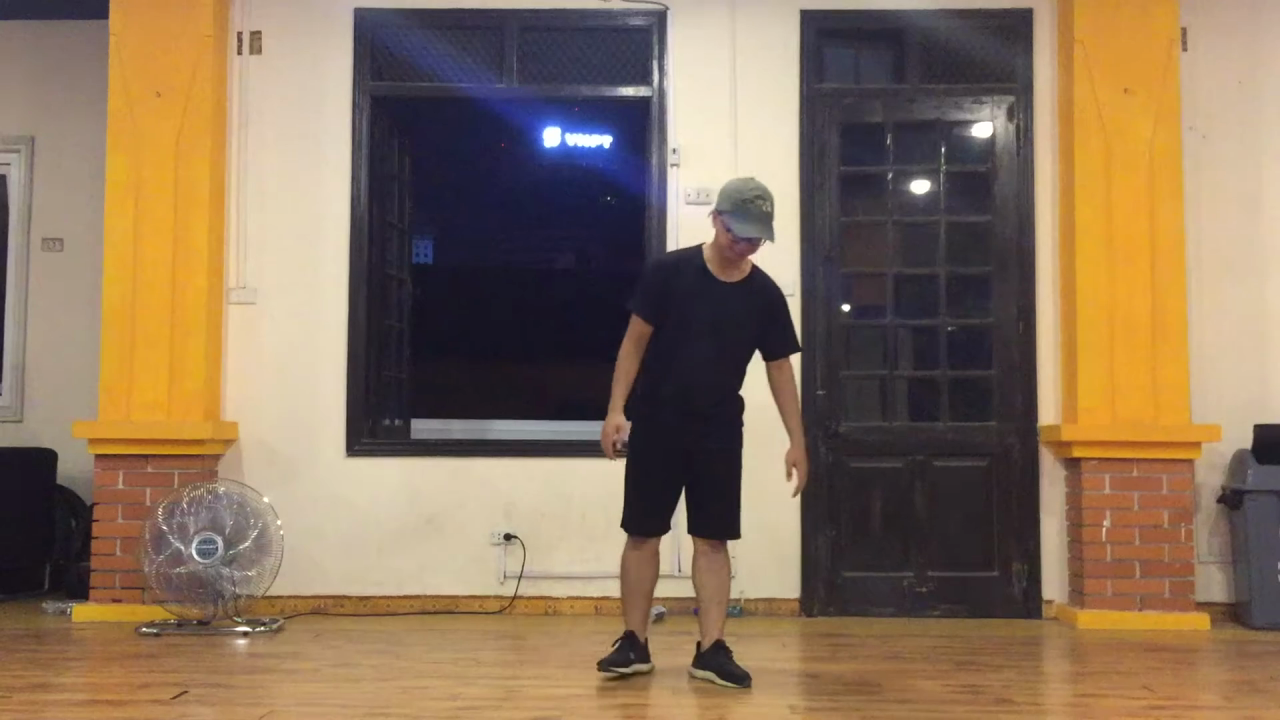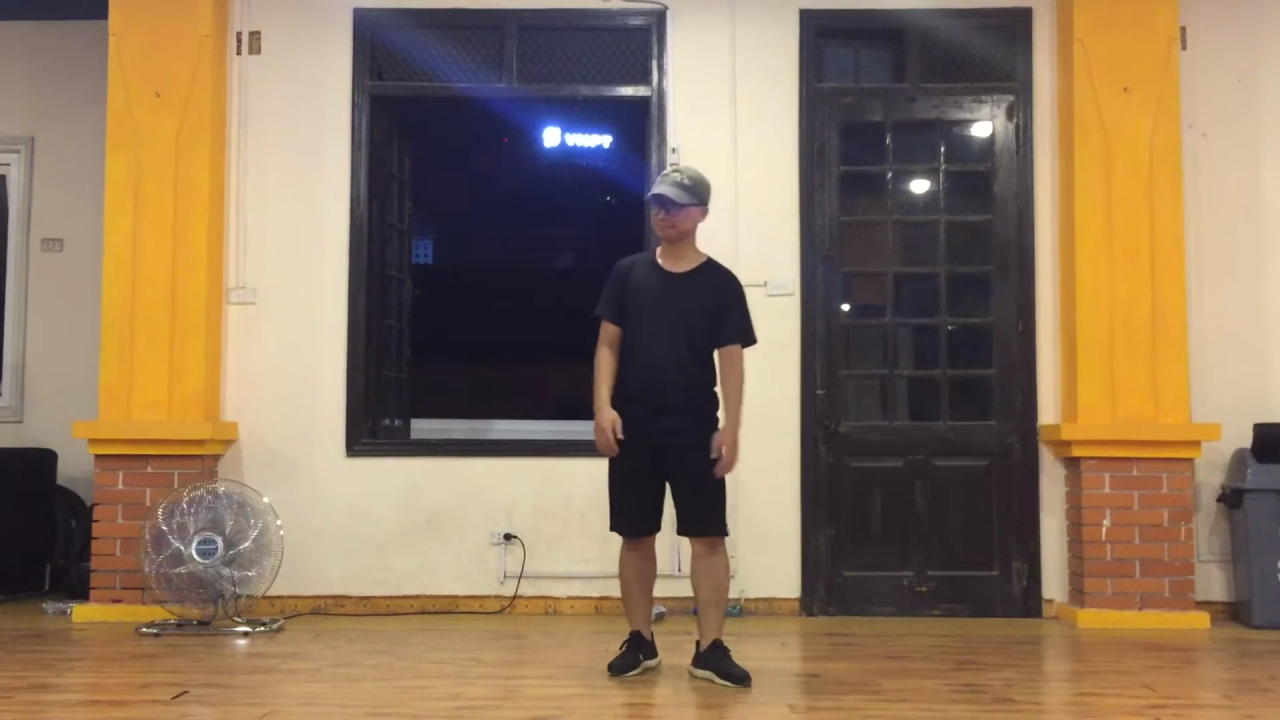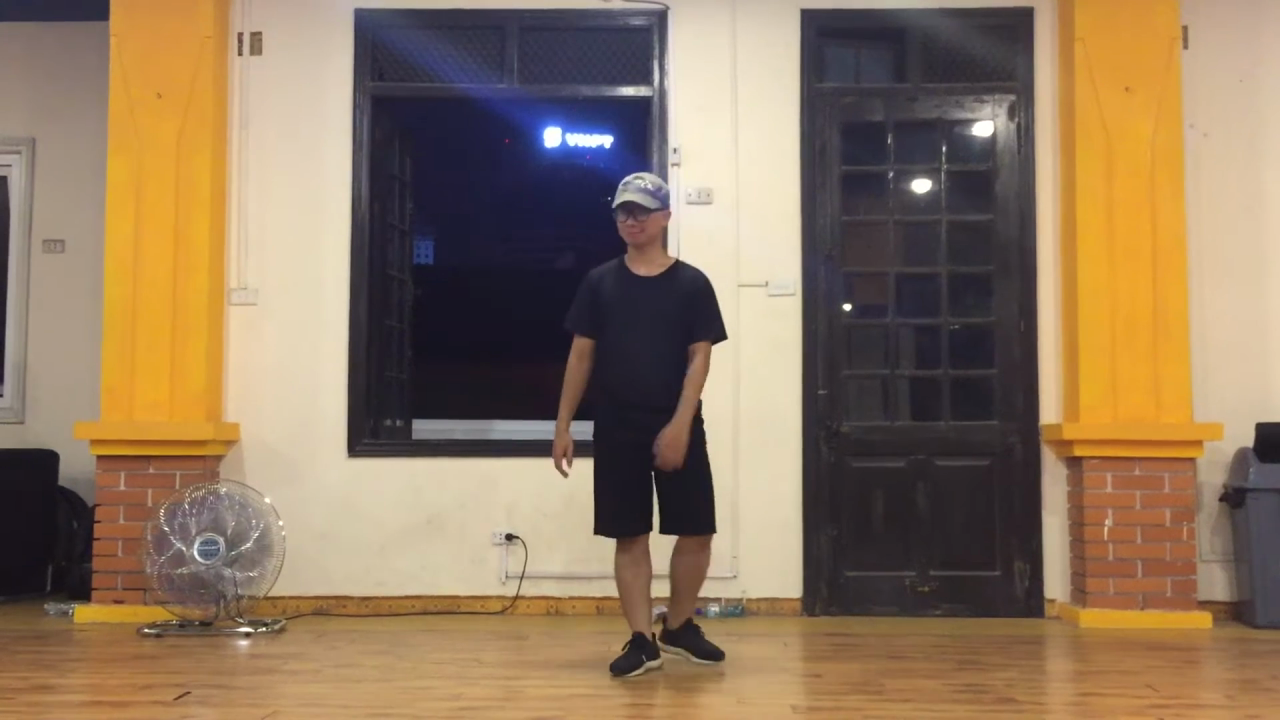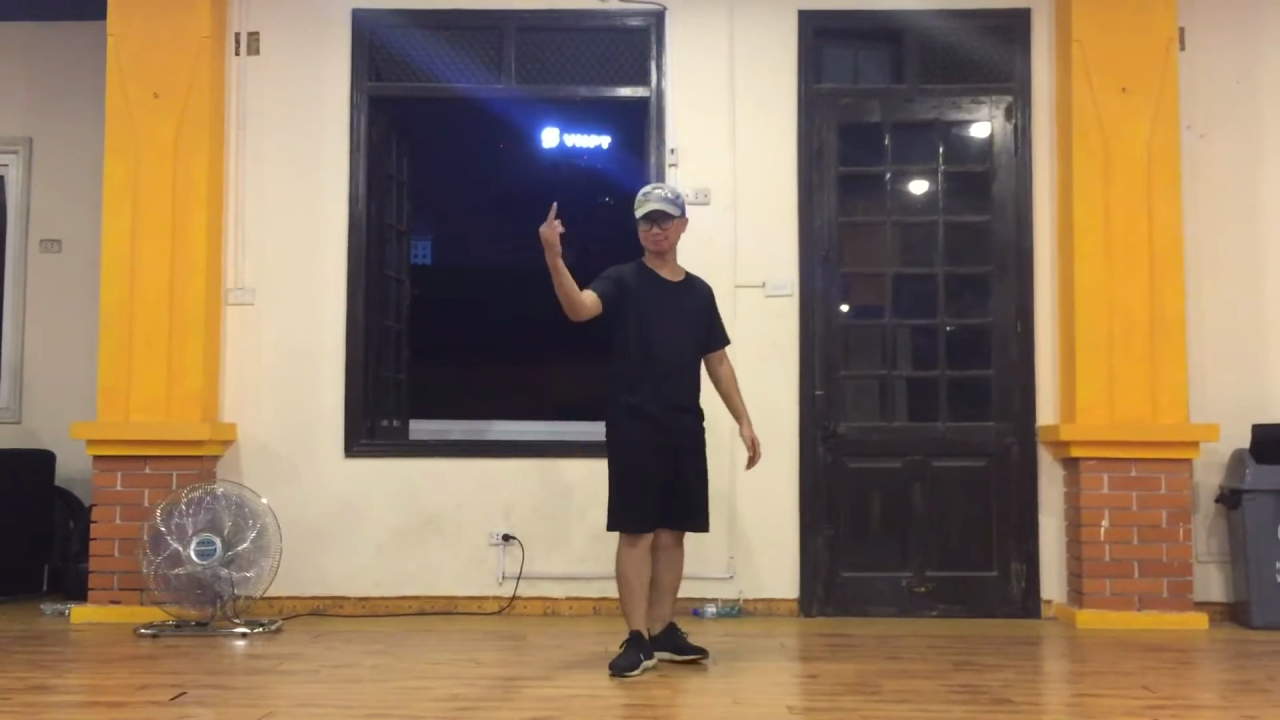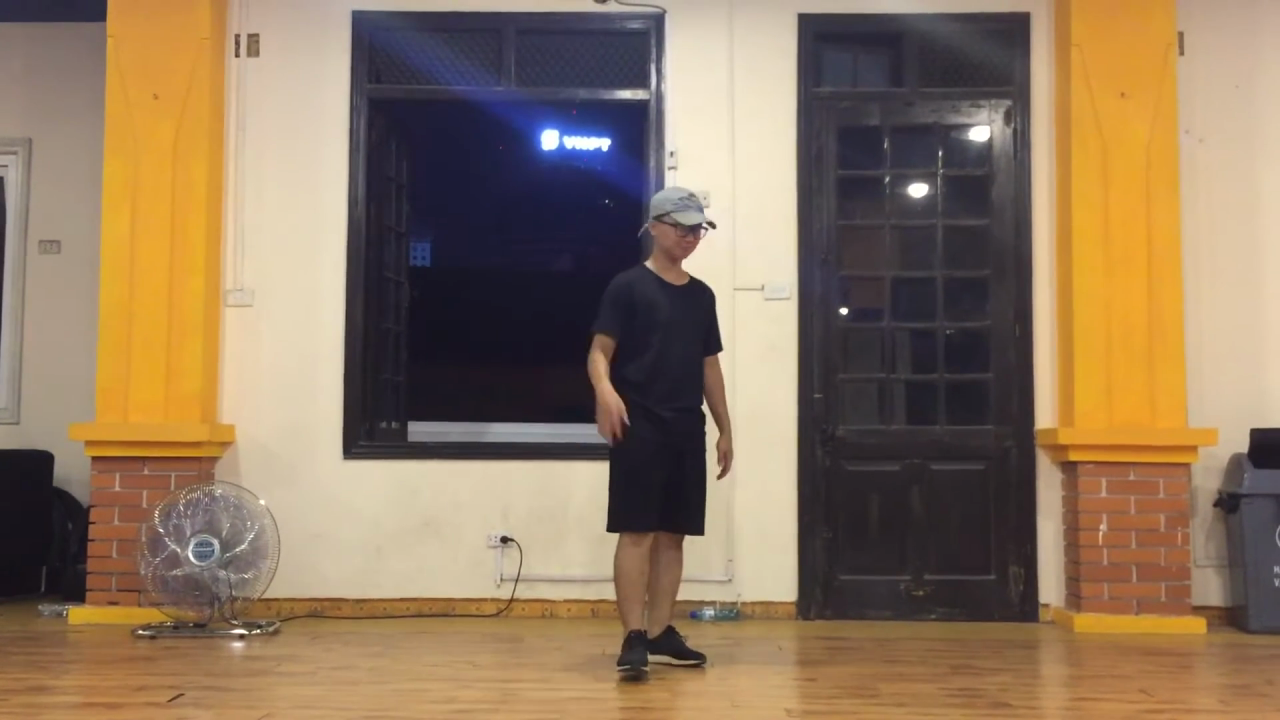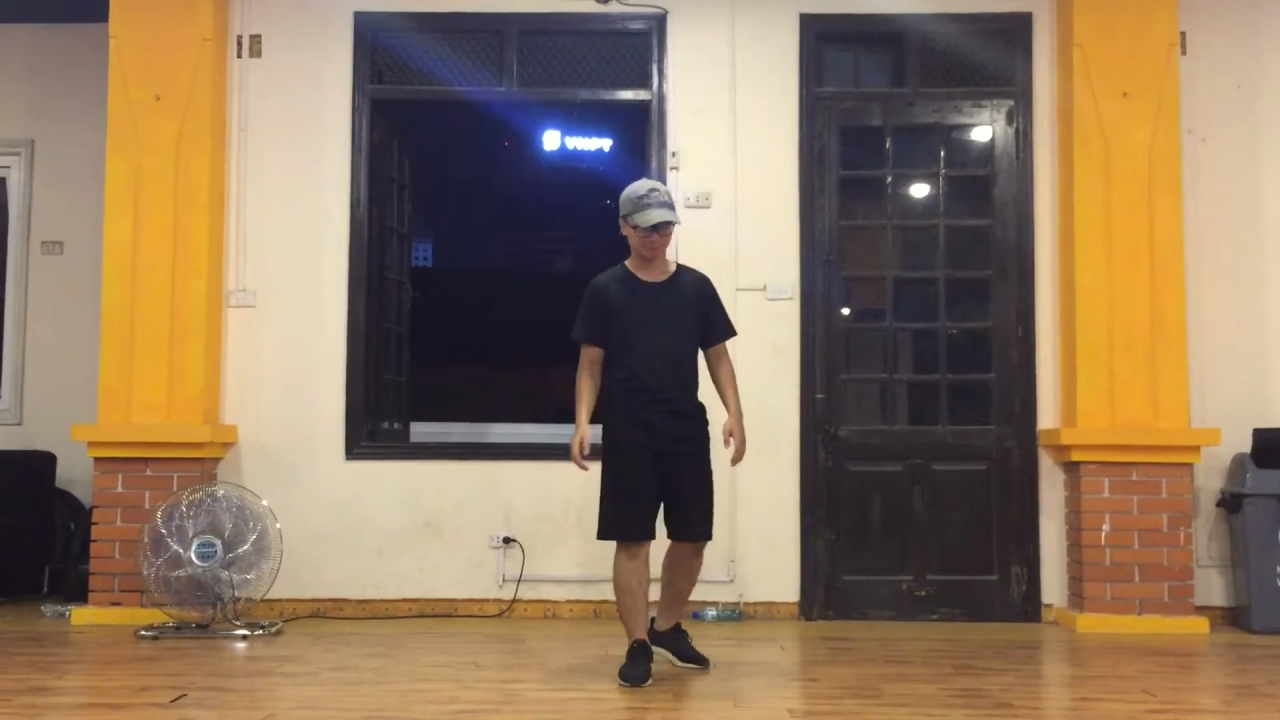
dt=0.5s
person 1, frame 1
left shoulder: (765, 294)
right shoulder: (669, 271)
left elbow: (779, 368)
right elbow: (636, 341)
left wrist: (796, 439)
right wrist: (616, 409)
left hip: (719, 430)
right hip: (655, 423)
left knee: (712, 538)
right knee: (642, 532)
left ankle: (710, 649)
right ankle: (634, 640)
person 1, frame 2
left shoulder: (721, 283)
right shoulder: (628, 273)
left elbow: (731, 361)
right elbow: (609, 344)
left wrist: (731, 426)
right wrist: (604, 407)
left hip: (695, 428)
right hip: (634, 426)
left knee: (708, 536)
right knee: (637, 535)
left ankle: (710, 649)
right ankle: (640, 639)
person 1, frame 3
left shoulder: (692, 284)
right shoulder: (600, 282)
left elbow: (700, 358)
right elbow: (581, 357)
left wrist: (679, 424)
right wrist: (563, 426)
left hip: (677, 428)
right hip: (616, 431)
left knee: (696, 533)
right knee: (629, 536)
left ankle: (679, 625)
right ankle: (642, 640)
person 1, frame 4
left shoulder: (700, 292)
right shoulder: (623, 280)
left elbow: (717, 361)
right elbow: (578, 308)
left wrist: (744, 422)
right wrist: (554, 258)
left hip: (686, 426)
right hip: (634, 423)
left knee: (672, 531)
right knee: (636, 531)
left ankle: (662, 630)
right ankle: (636, 639)
person 1, frame 5
left shoulder: (702, 295)
right shoulder: (629, 286)
right elbow: (600, 349)
left wrist: (725, 429)
right wrist: (605, 392)
left hip: (688, 429)
right hip: (640, 426)
left knee: (672, 533)
right knee: (637, 531)
left ankle: (661, 633)
right ankle: (634, 637)
person 1, frame 6
left shoulder: (696, 286)
right shoulder: (605, 289)
left elbow: (717, 354)
right elbow: (590, 363)
left wrist: (734, 413)
right wrist: (583, 424)
left hip: (687, 429)
right hip: (629, 433)
left knee: (693, 536)
right knee: (632, 540)
left ankle: (667, 626)
right ankle: (638, 647)
